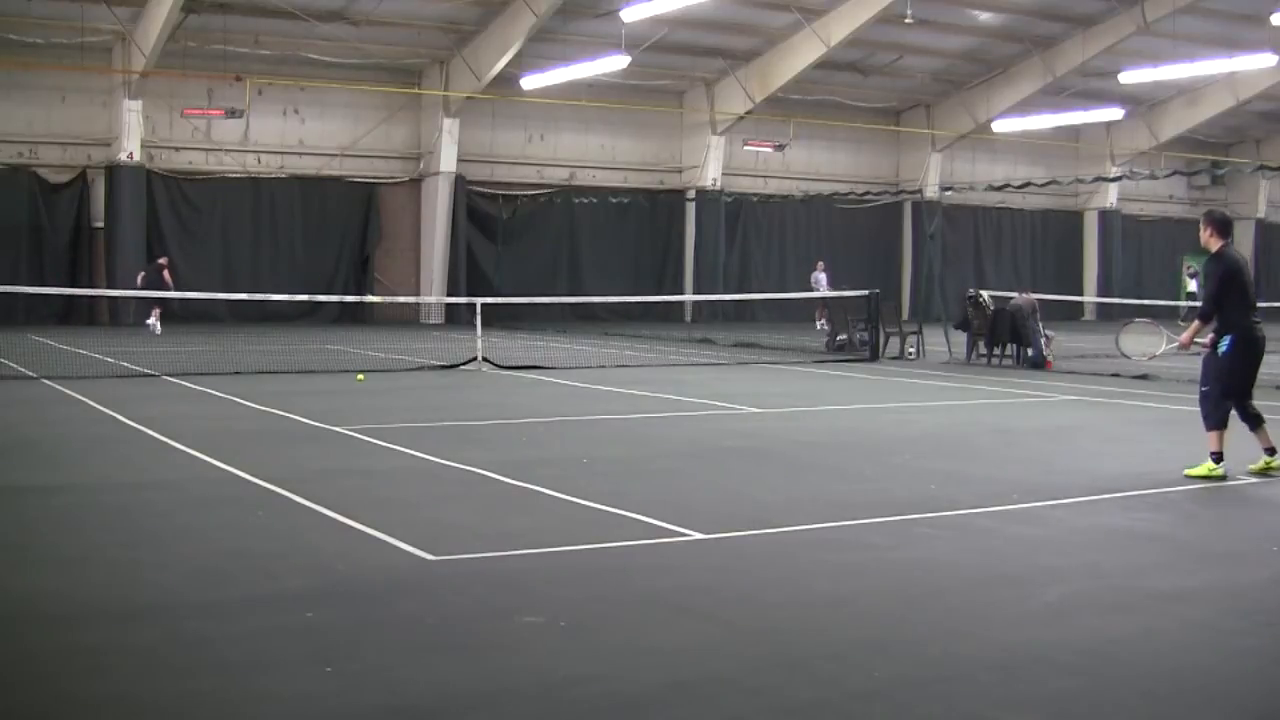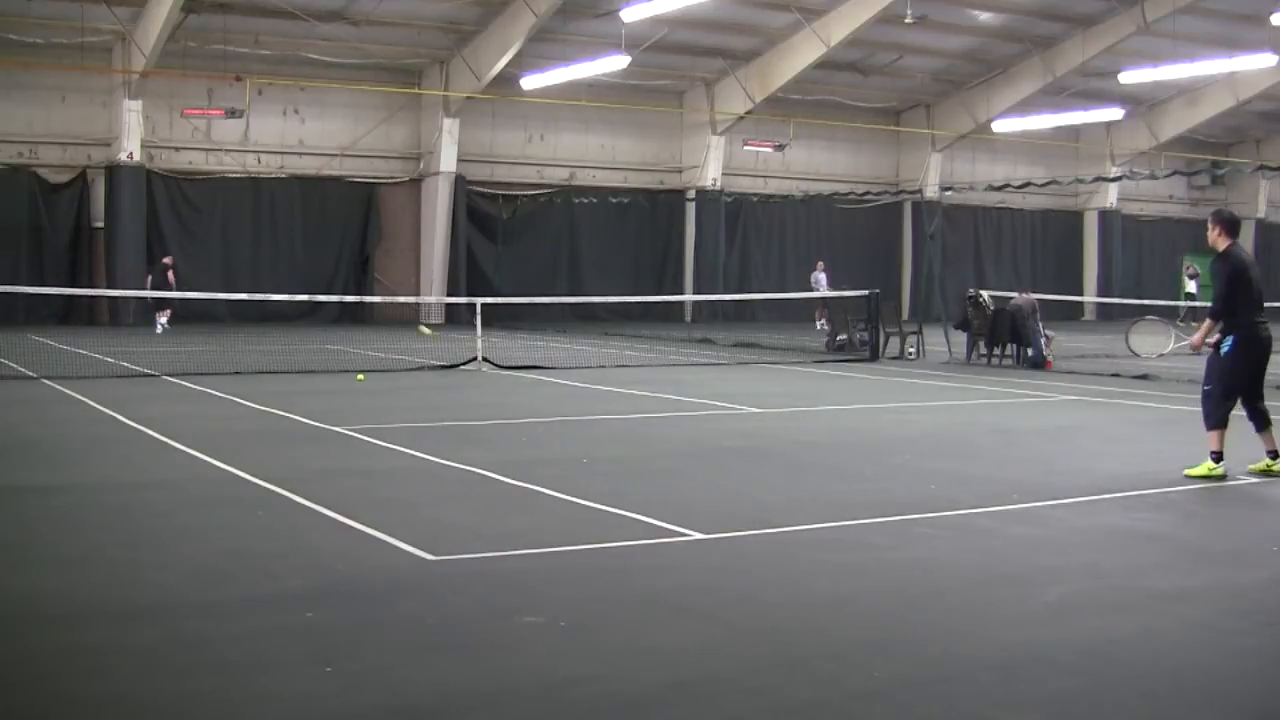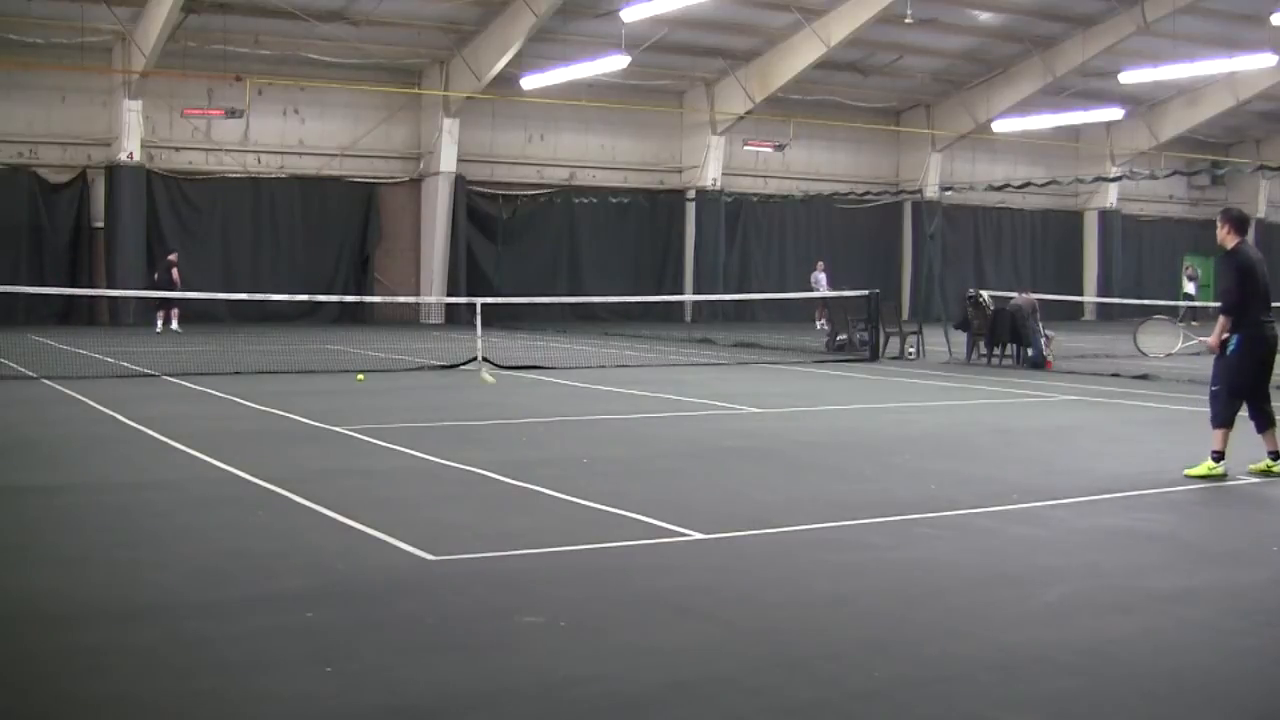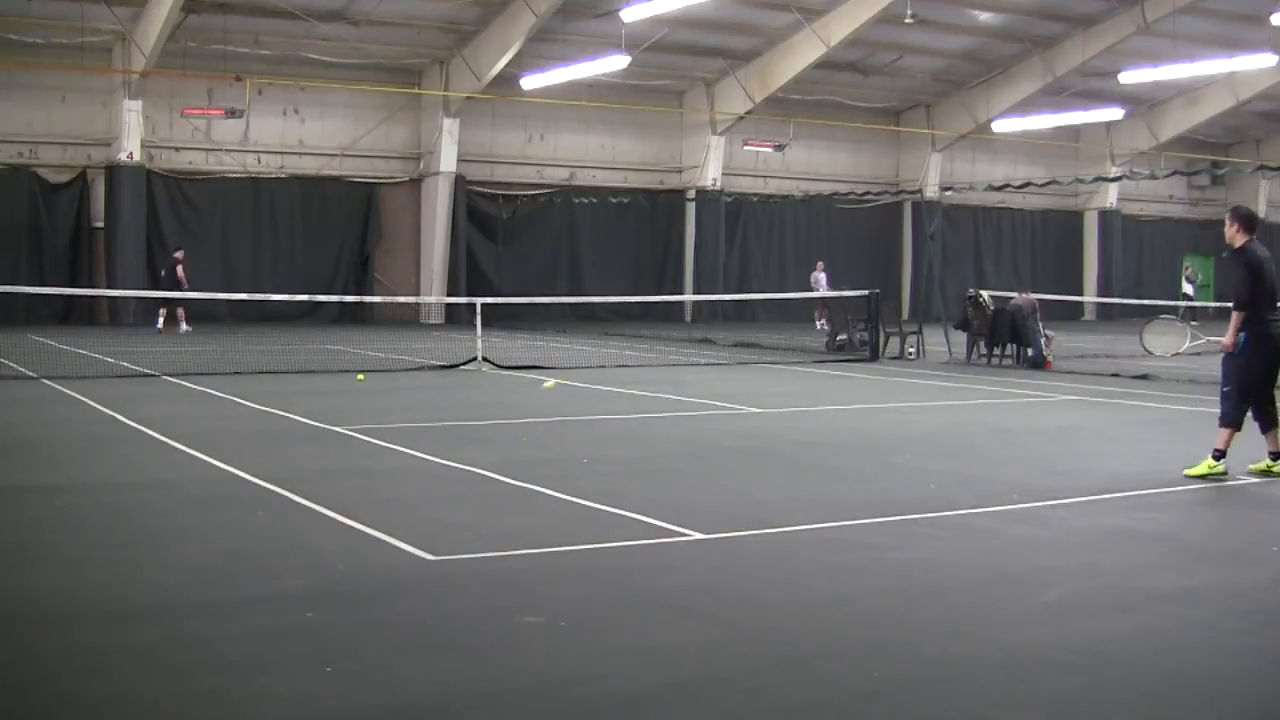
dt=0.1s
person 1, frame 1
left shoulder: (1216, 261)
right shoulder: (1235, 257)
left elbow: (1209, 306)
left wrist: (1190, 334)
right wrist: (1217, 333)
left hip: (1236, 338)
right hip: (1251, 336)
left knee: (1212, 396)
right knee: (1240, 399)
left ankle: (1215, 462)
right ankle: (1270, 456)
person 1, frame 2
left shoulder: (1223, 260)
right shoulder: (1244, 257)
left elbow: (1219, 306)
left wrist: (1202, 335)
right wrist: (1221, 334)
left hip: (1240, 338)
left knee: (1214, 396)
right knee: (1252, 399)
left ankle: (1215, 462)
person 1, frame 3
left shoulder: (1231, 258)
right shoulder: (1254, 255)
left elbow: (1230, 302)
left wrist: (1217, 335)
right wrist: (1231, 332)
left hip: (1247, 337)
left knee: (1222, 396)
right knee: (1258, 398)
left ankle: (1216, 461)
person 1, frame 4
left shoulder: (1239, 255)
left elbow: (1242, 299)
left wrist: (1232, 333)
left hip: (1254, 336)
left knee: (1233, 396)
left ankle: (1217, 460)
